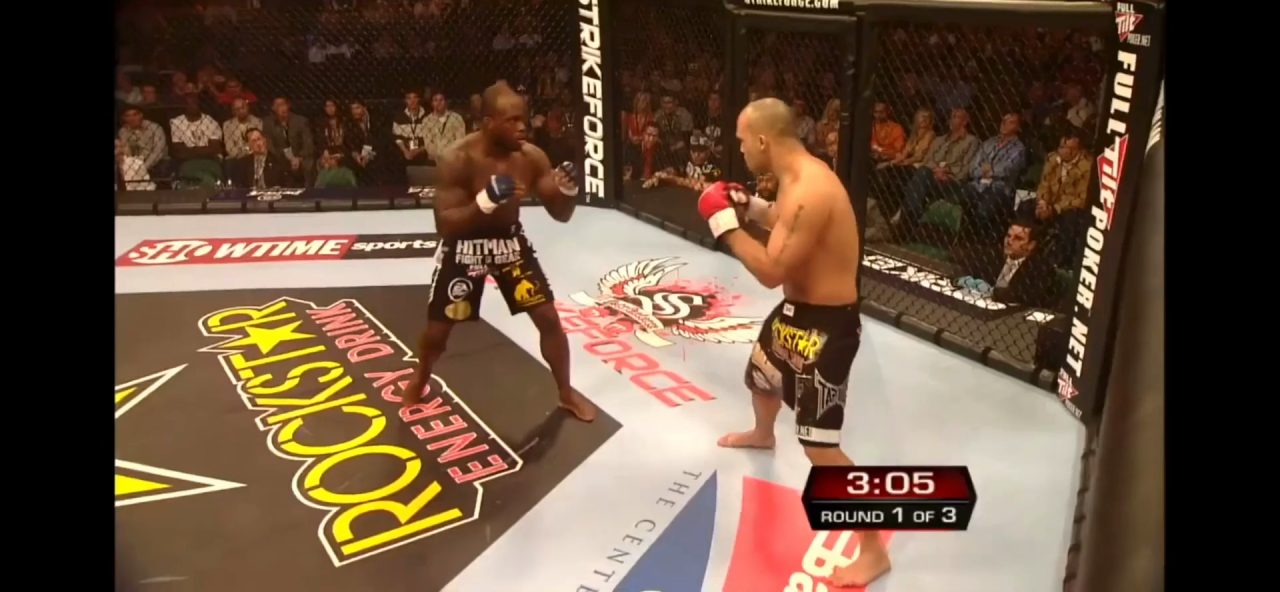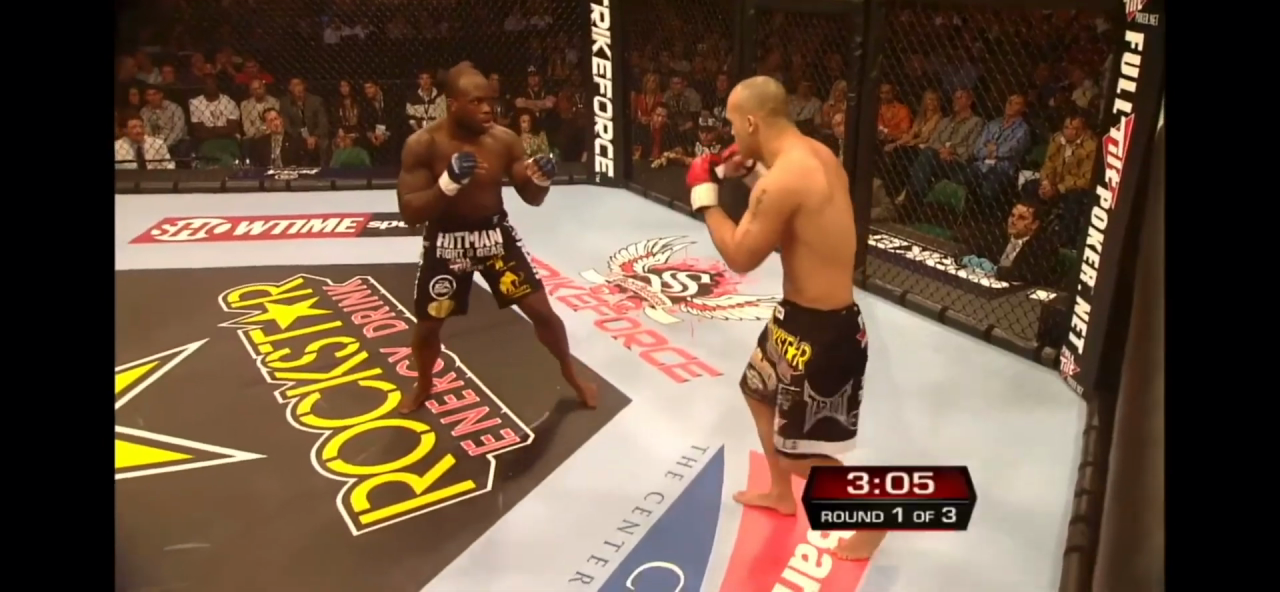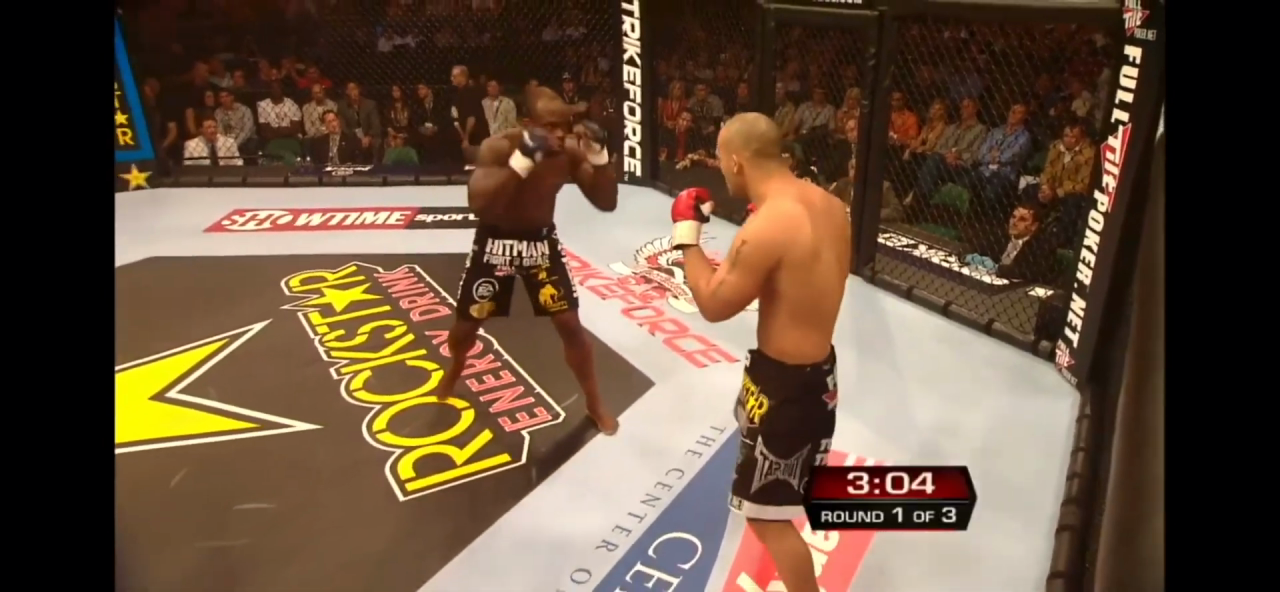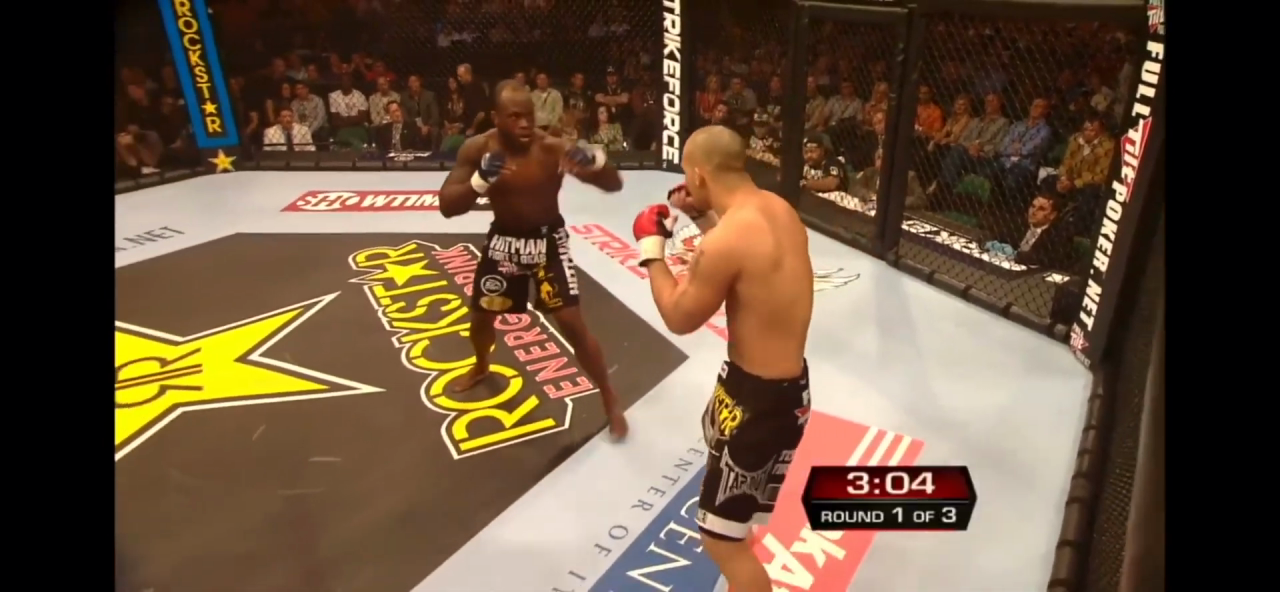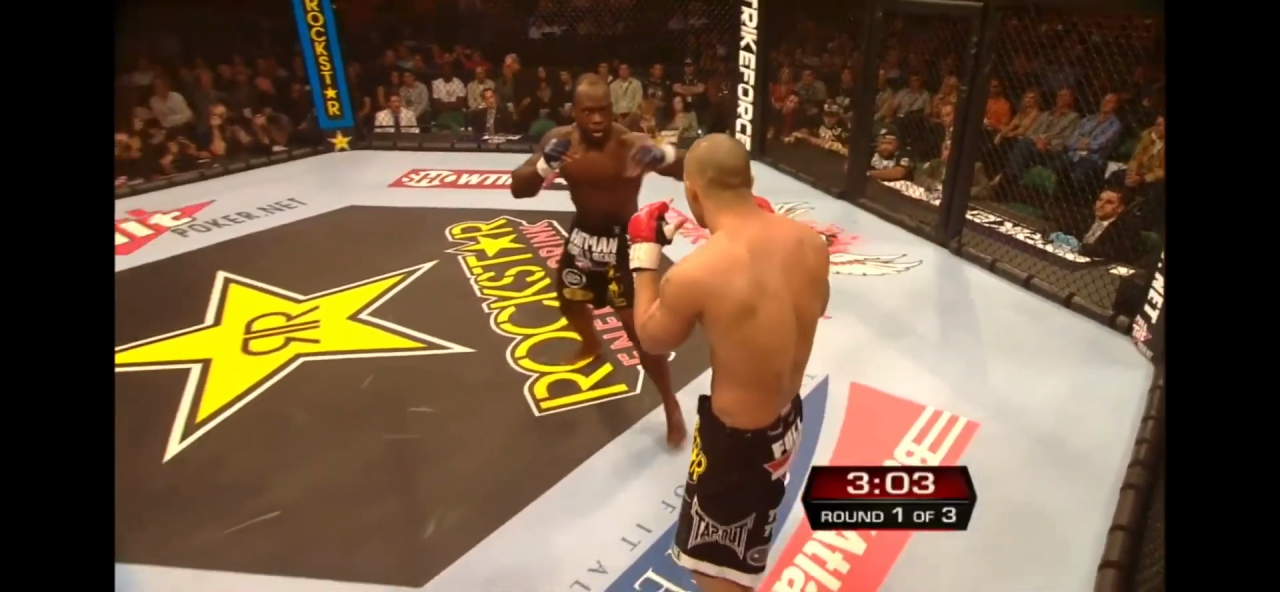
dt=0.5s
person 1, frame 1
left shoulder: (809, 192)
right shoulder: (798, 176)
left elbow: (772, 269)
left wrist: (723, 219)
right wrist: (750, 206)
left hip: (827, 325)
right hip: (797, 309)
left knee: (819, 446)
right knee: (762, 375)
left ankle: (873, 549)
right ankle: (763, 435)
person 1, frame 2
left shoulder: (784, 178)
right shoulder: (814, 154)
left elbow: (741, 257)
left wrist: (704, 195)
right wrist: (750, 172)
left hip: (822, 329)
right hip: (801, 313)
left knee: (797, 453)
right knee: (758, 392)
right ankle: (780, 493)
person 1, frame 3
left shoulder: (764, 231)
right shoulder: (826, 203)
left elbow: (714, 306)
left wrist: (686, 234)
left hip: (787, 380)
right hip: (813, 366)
left knee: (766, 517)
right knee: (753, 426)
right ankle: (795, 482)
person 1, frame 4
left shoulder: (723, 243)
right shoulder: (780, 210)
left elbow: (679, 318)
left wrist: (651, 249)
right wrist: (708, 215)
left hip: (762, 397)
right hip: (785, 381)
left knee: (724, 539)
right knee: (718, 437)
right ankle: (727, 509)
person 1, frame 5
left shoulder: (694, 274)
right shoulder: (808, 241)
left elbow: (652, 339)
left wrist: (645, 255)
left hip: (739, 442)
right hip: (787, 420)
person 2, frame 1
left shoulder: (531, 156)
right shoulder: (457, 158)
left elbow: (561, 213)
right elbow: (446, 225)
left wrist: (568, 188)
right wrist: (488, 198)
left hip: (510, 240)
right hip: (464, 245)
left knee: (548, 318)
right knee: (437, 329)
left ankle: (566, 393)
right ankle: (421, 380)
person 2, frame 2
left shoulder: (504, 139)
right shoulder: (422, 145)
left elbow: (533, 197)
right elbow: (410, 213)
left wrist: (542, 178)
right wrist: (451, 181)
left hip: (495, 232)
right hip: (445, 240)
left knee: (541, 310)
right knee: (428, 326)
left ankle: (573, 377)
right ankle: (422, 387)
person 2, frame 3
left shoulder: (570, 153)
right shoulder: (496, 148)
left elbow: (607, 203)
right elbow: (480, 204)
left wrist: (598, 153)
right wrist: (523, 158)
left hip: (542, 242)
right hip: (495, 243)
left knee: (569, 325)
right knee: (465, 326)
left ankle: (594, 404)
right ankle: (456, 367)
person 2, frame 4
left shoulder: (554, 148)
right shoulder: (478, 148)
left elbow: (612, 184)
right elbow: (448, 206)
left wrist: (595, 162)
right wrist: (480, 179)
left hip: (547, 239)
right hip: (503, 239)
left knee: (571, 325)
right knee: (482, 314)
left ankle: (610, 402)
right ankle: (480, 367)
person 2, frame 5
left shoulder: (630, 143)
right shoulder: (560, 139)
left elbow: (688, 168)
right elbow: (519, 188)
left wrist: (663, 155)
right wrist: (545, 164)
left hip: (624, 238)
right hip: (583, 232)
left knee: (637, 326)
right knee: (571, 304)
left ankle: (671, 406)
right ankle: (591, 344)
